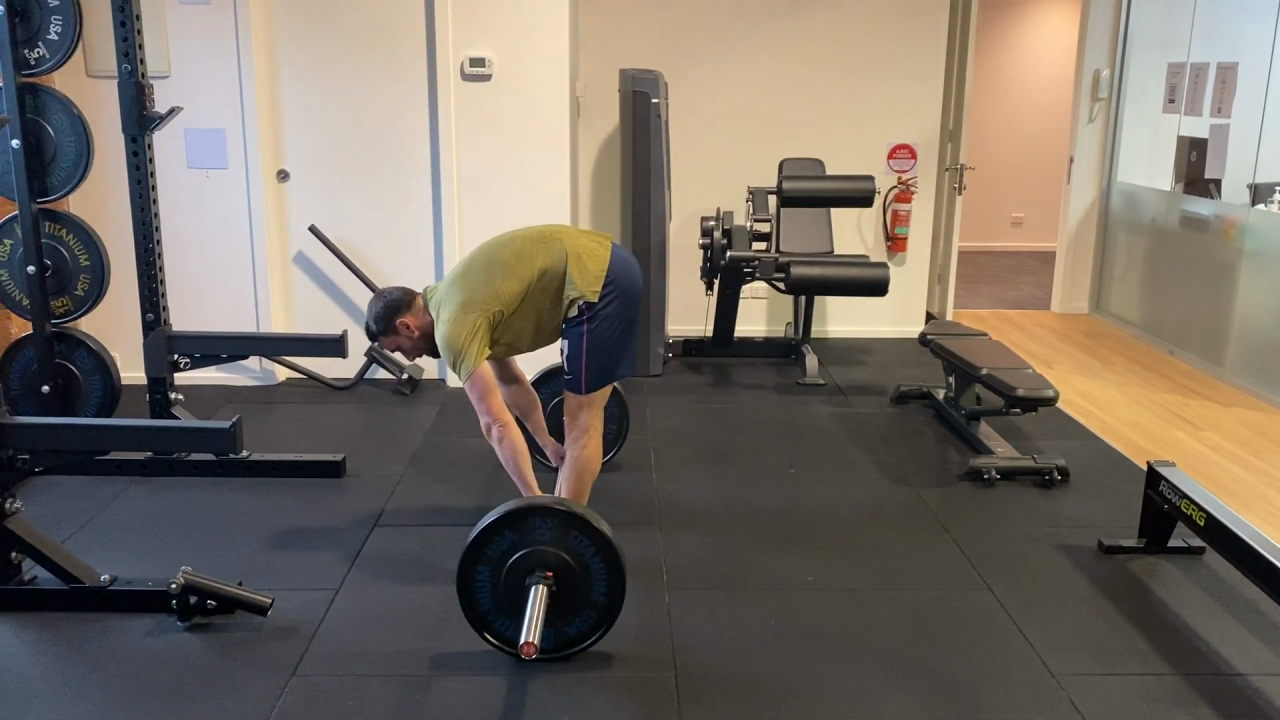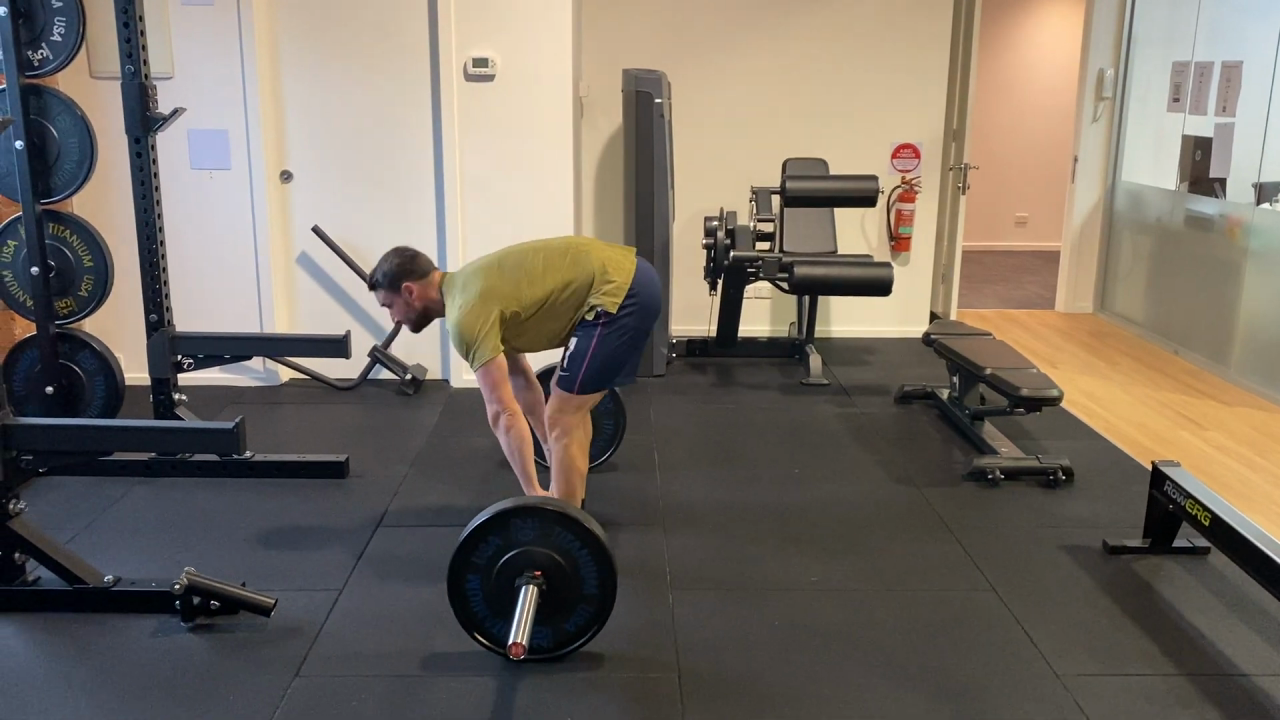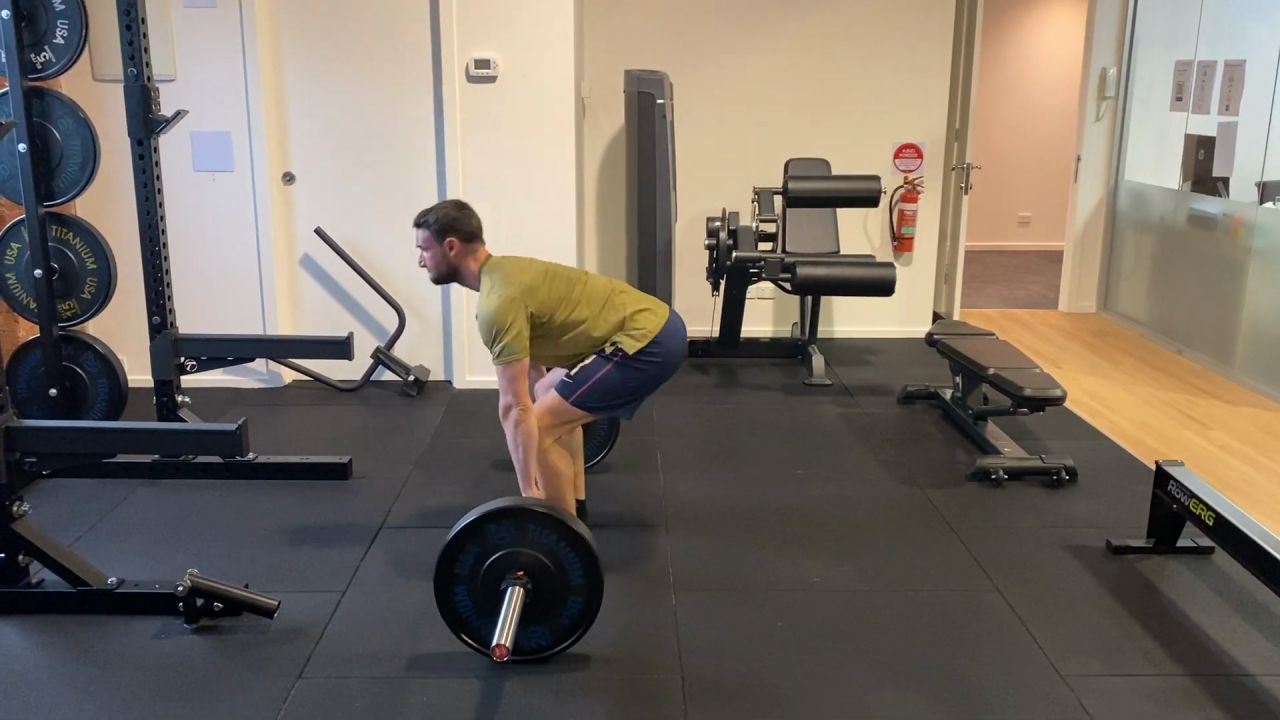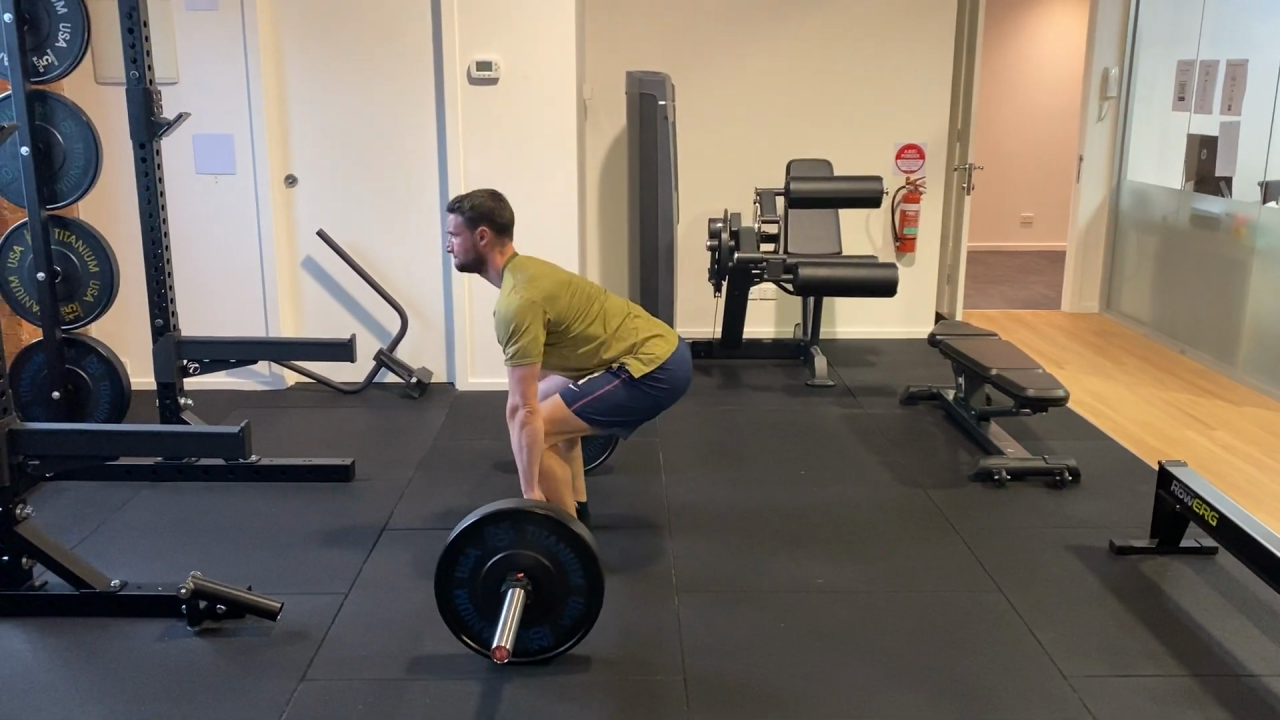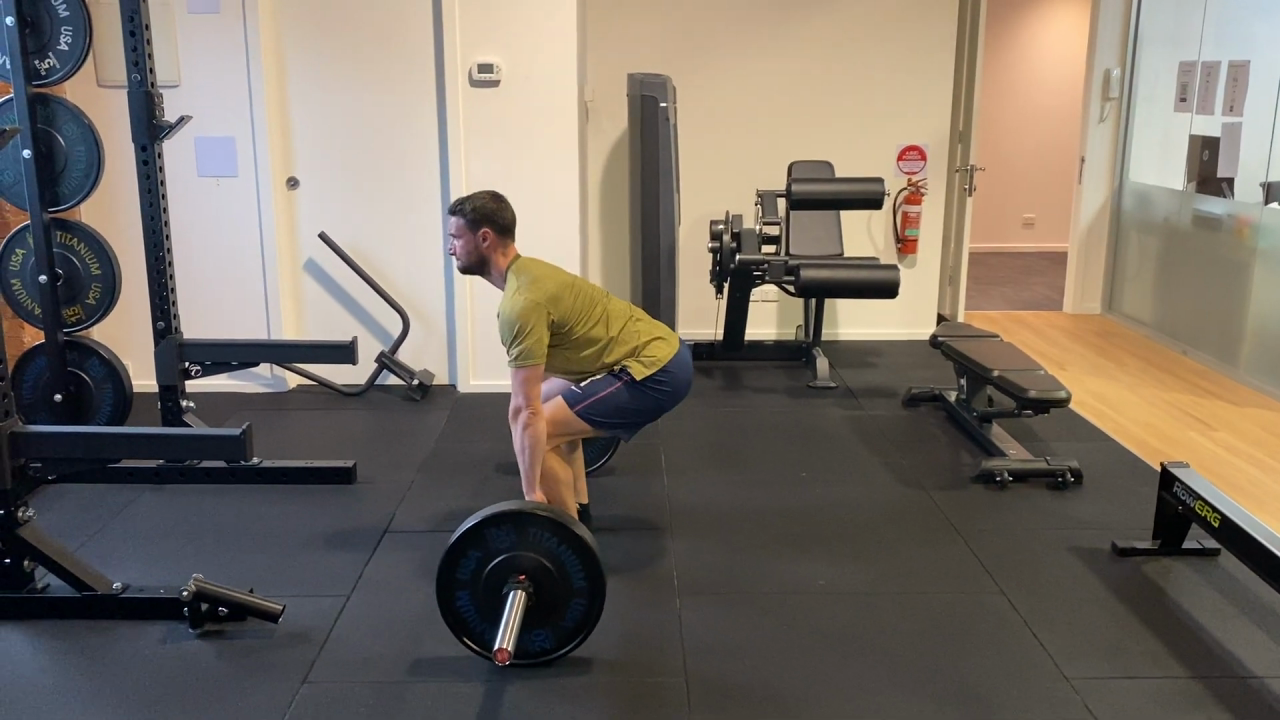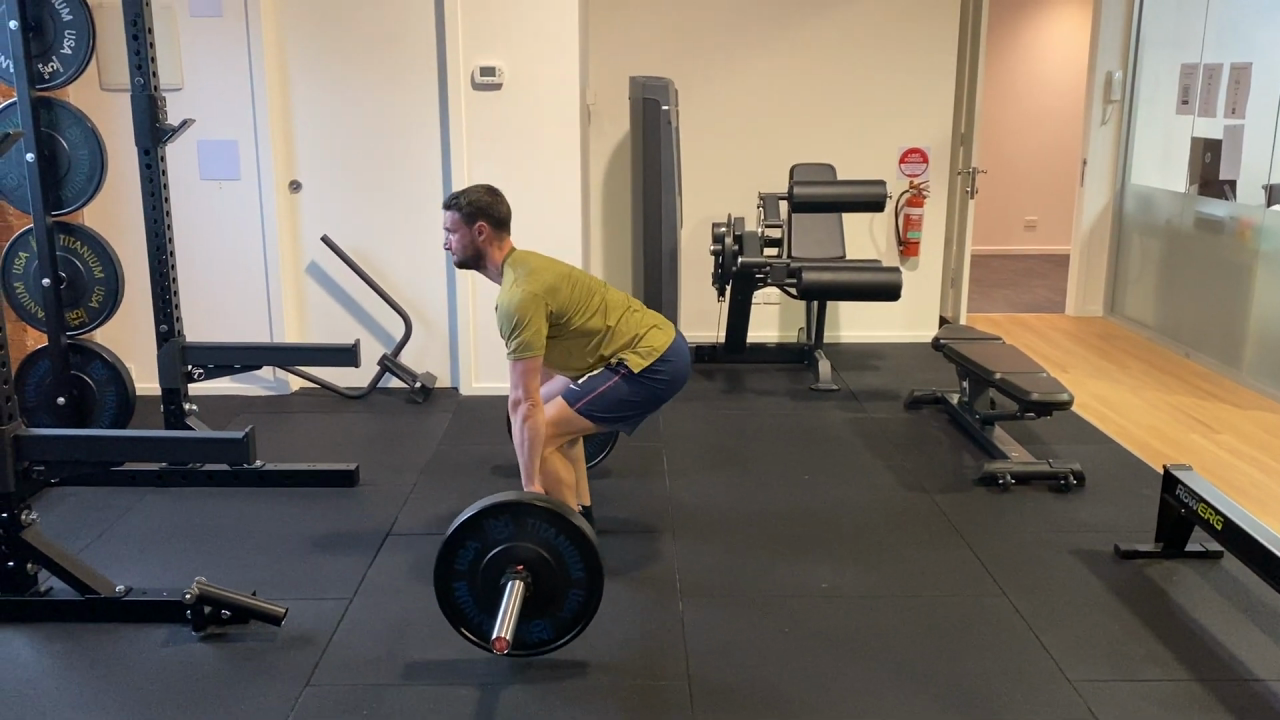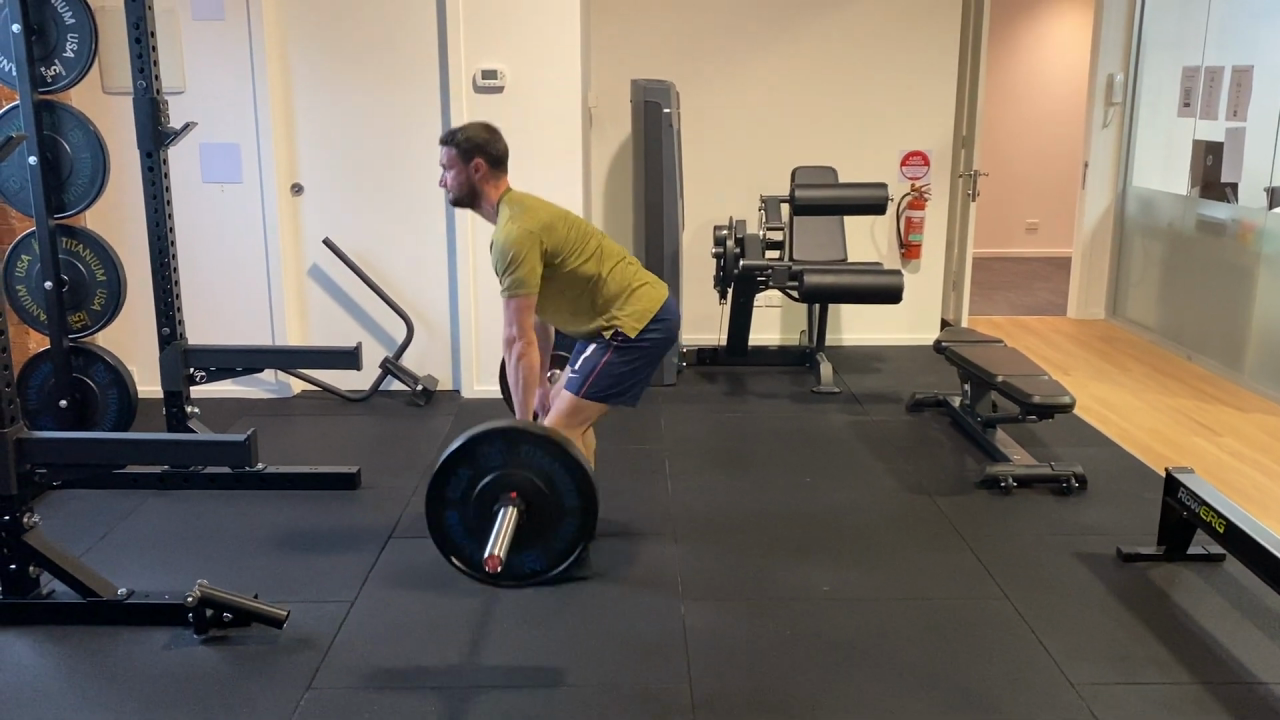
dt=0.3s
person 1, frame 1
left shoulder: (453, 328)
right shoulder: (452, 304)
left elbow: (496, 423)
right elbow: (511, 382)
left wrist: (534, 498)
right wrist: (546, 442)
left hip: (597, 278)
left knee: (581, 418)
right knee: (580, 412)
person 1, frame 2
left shoulder: (465, 315)
right shoulder: (466, 287)
left elbow: (502, 412)
right elbow: (516, 374)
left wrist: (532, 493)
right wrist: (540, 433)
left hip: (618, 292)
right hip: (629, 279)
left knee: (560, 418)
right knee: (569, 406)
right ankle: (570, 509)
person 1, frame 3
left shoulder: (498, 304)
right shoulder: (504, 275)
left elbow: (515, 408)
left wrist: (529, 493)
left hip: (648, 341)
right hip: (655, 325)
left knee: (542, 426)
right knee: (549, 398)
right ankle: (575, 509)
person 1, frame 4
left shoulder: (517, 302)
right shoulder: (526, 273)
left elbow: (522, 410)
left wrist: (530, 494)
left hip: (653, 369)
right hip: (657, 350)
left knee: (537, 430)
right knee: (549, 406)
right ankle: (575, 509)
person 1, frame 5
left shoulder: (521, 303)
right shoulder: (528, 274)
left elbow: (525, 411)
left wrist: (531, 495)
left hip: (655, 372)
right hip: (659, 354)
left knee: (539, 431)
right knee: (550, 410)
right ankle: (576, 510)
person 1, frame 6
left shoulder: (519, 297)
right shoulder: (525, 269)
left elbow: (524, 403)
right elbow: (545, 361)
left wrist: (531, 488)
right wrist: (546, 406)
left hip: (649, 361)
right hip: (654, 346)
left knee: (543, 433)
right knee: (554, 412)
right ankle: (579, 512)
person 1, frame 7
left shoulder: (514, 234)
right shoulder: (523, 212)
left elbow: (519, 341)
right elbow: (539, 312)
right wrist: (542, 381)
left hip: (637, 319)
right hip: (645, 307)
left knee: (559, 429)
right knee: (567, 412)
